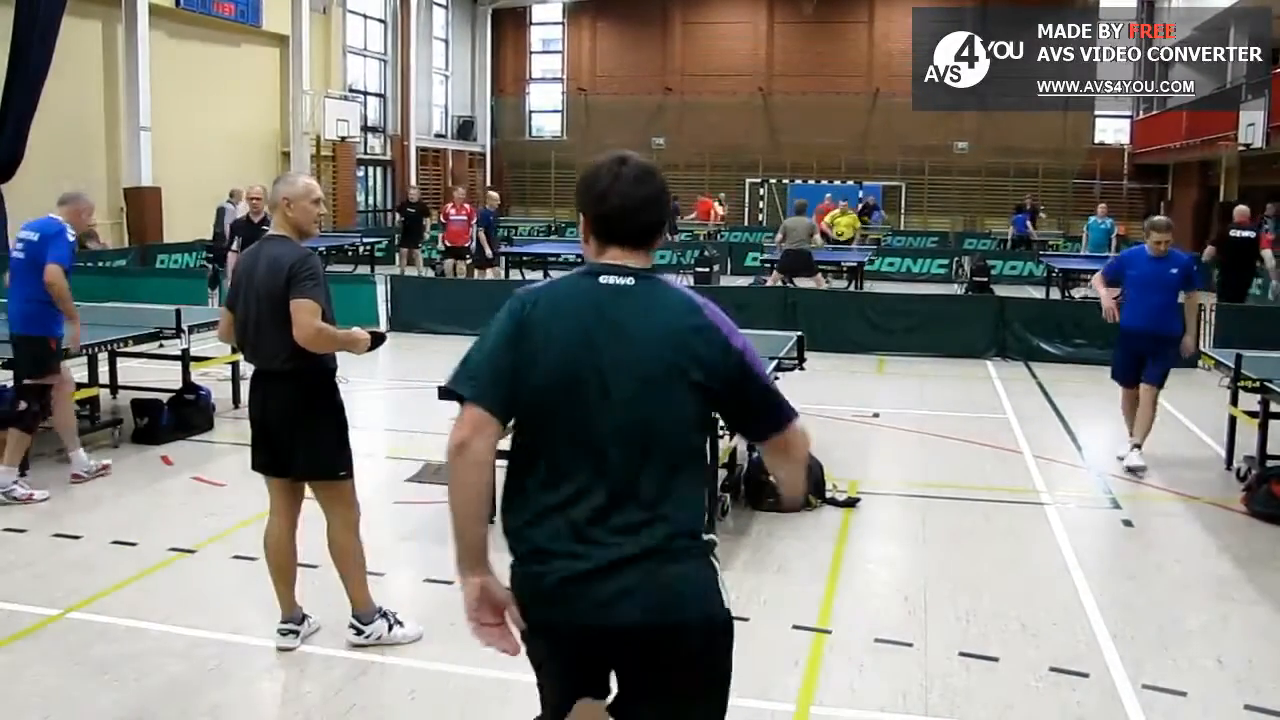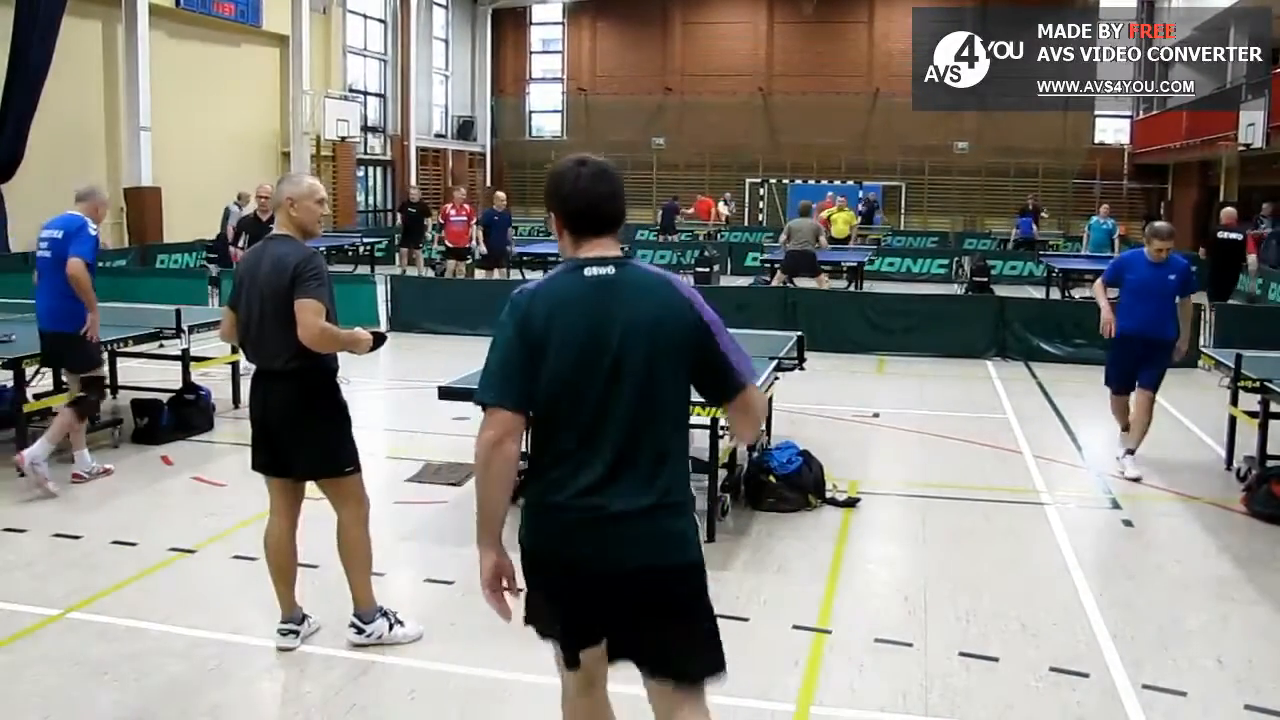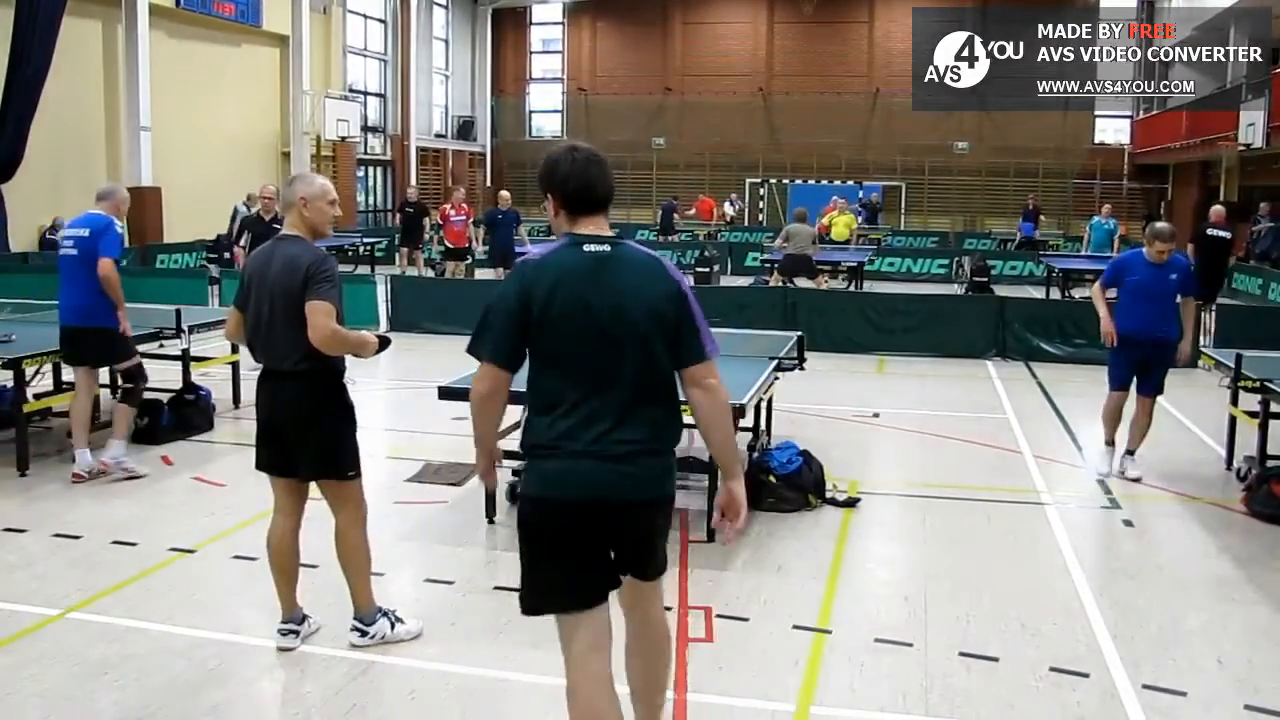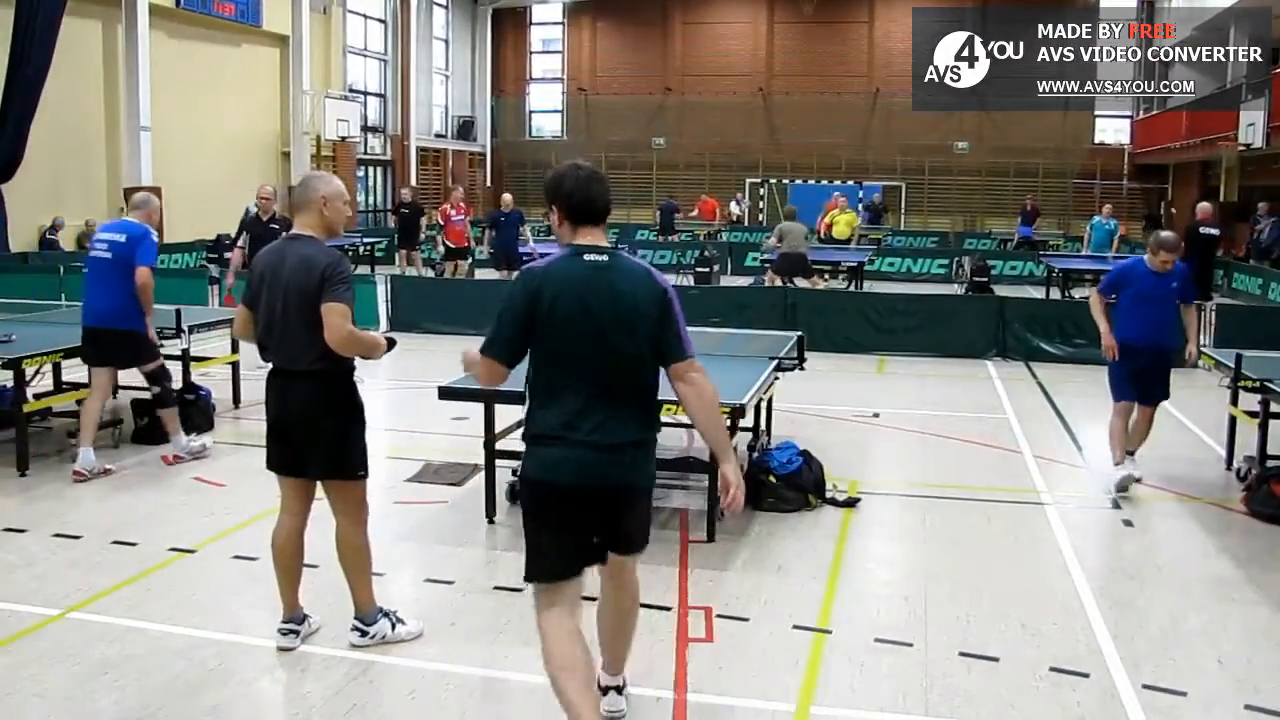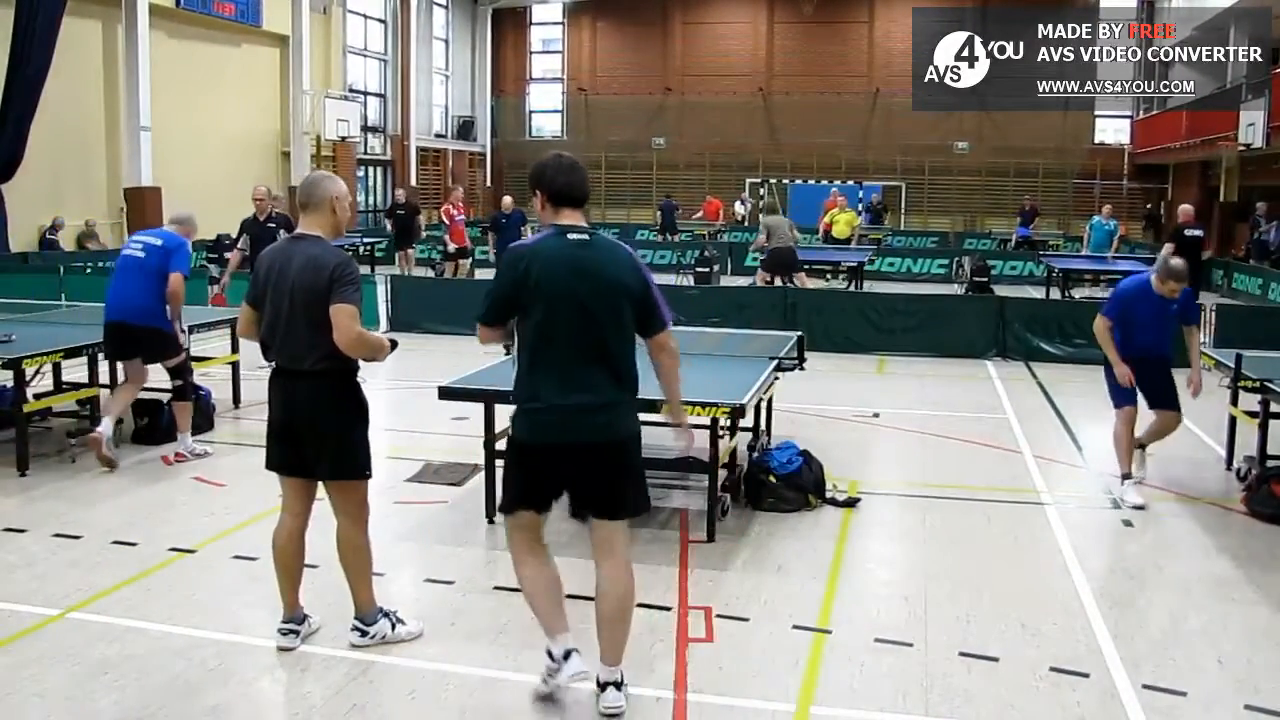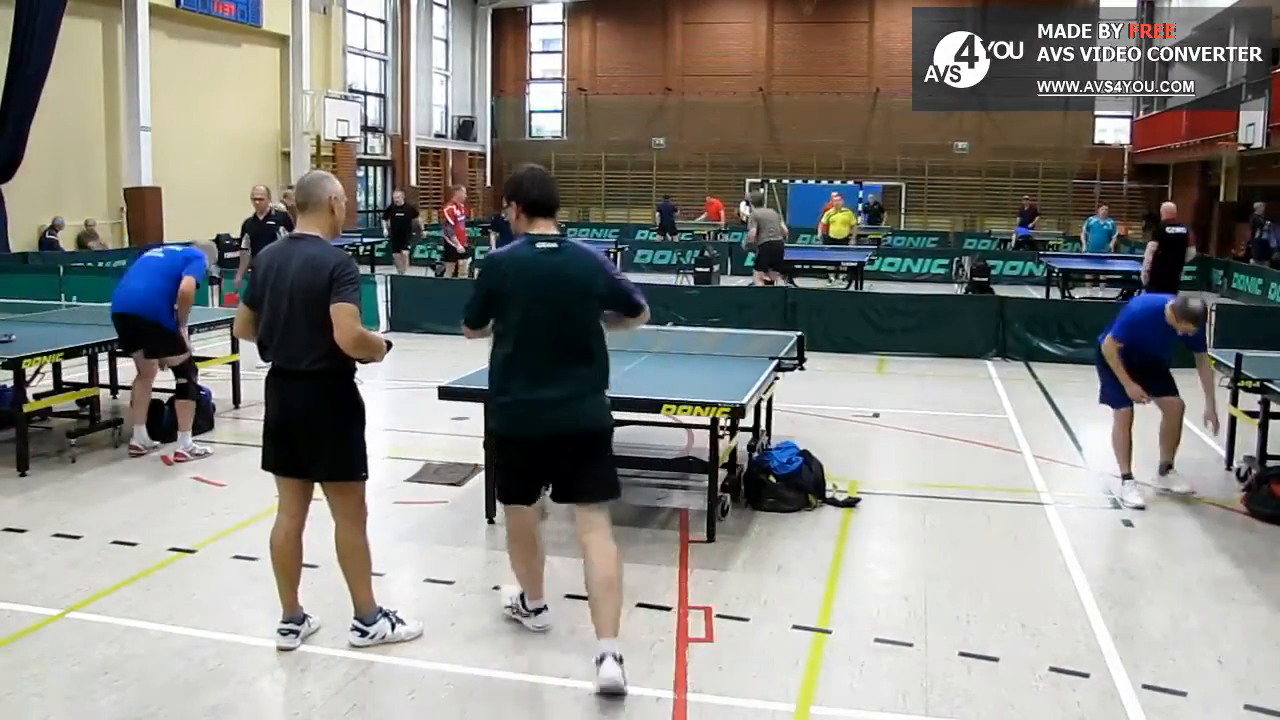
dt=0.2s
person 1, frame 1
left shoulder: (530, 310)
right shoulder: (702, 323)
left elbow: (469, 441)
right elbow: (788, 445)
left wrist: (473, 568)
right wrist: (794, 485)
left hip: (552, 584)
right hip: (672, 593)
person 1, frame 2
left shoulder: (531, 305)
right shoulder: (676, 298)
left elbow: (499, 436)
right elbow: (747, 409)
left wrist: (488, 543)
right wrist: (744, 434)
left hip: (560, 537)
right hip: (662, 535)
person 1, frame 3
left shoulder: (532, 274)
right shoulder: (660, 275)
left elbow: (489, 386)
right elbow: (703, 384)
left wrist: (485, 453)
right wrist: (732, 473)
left hip: (558, 481)
right hip: (644, 476)
left knee: (585, 645)
right knee: (645, 599)
person 1, frame 4
left shoulder: (536, 279)
right shoulder: (648, 282)
left elbow: (494, 373)
right elbow: (689, 378)
left wrist: (477, 362)
right wrist: (727, 459)
left hip: (554, 465)
right hip: (628, 462)
left knee: (556, 609)
right knee: (621, 572)
person 1, frame 5
left shoulder: (524, 255)
right shoulder: (622, 258)
left elbow: (489, 334)
right elbow: (663, 342)
right wrist: (675, 405)
left hip: (541, 425)
right hip: (612, 426)
left knee: (524, 533)
right knee: (612, 550)
left ankle: (561, 652)
person 1, frame 6
left shoulder: (500, 263)
right shoulder: (591, 260)
left elbow: (471, 329)
right elbow: (637, 315)
left hip: (515, 417)
right hip: (584, 414)
left knee: (519, 512)
right knee: (594, 527)
left ankle: (531, 602)
right ankle: (608, 656)
person 2, frame 1
left shoulder: (247, 260)
right shoulder: (301, 260)
left elbow: (227, 331)
right elbow: (309, 332)
right wrist: (352, 340)
left hip: (265, 392)
right hip: (306, 395)
left knee: (282, 510)
right knee: (342, 510)
left ankle: (290, 620)
right ankle: (366, 619)
person 2, frame 2
left shoulder: (249, 261)
right shoulder: (305, 260)
left elbow: (228, 331)
right elbow: (312, 333)
right wrist: (354, 340)
left hip: (266, 392)
right hip: (307, 394)
left knee: (282, 510)
right knee: (352, 505)
left ankle: (290, 620)
right ankle: (367, 618)
person 2, frame 3
left shoulder: (256, 260)
right shoulder: (316, 262)
left elbow: (234, 330)
right elbow: (324, 335)
right wrist: (362, 344)
left hip: (272, 391)
right hip: (314, 394)
left knee: (286, 510)
right knee: (349, 510)
left ankle: (290, 620)
right ankle: (368, 619)
person 2, frame 4
left shoulder: (265, 259)
right shoulder: (329, 262)
left elbow: (242, 329)
right elbow: (339, 337)
right wrist: (374, 345)
left hip: (282, 390)
right hip: (325, 394)
left knee: (292, 510)
right knee: (350, 512)
left ankle: (291, 620)
right ankle: (369, 620)
person 2, frame 5
left shoulder: (268, 258)
right shoulder: (337, 263)
left elbow: (245, 328)
right elbow: (348, 339)
right wrist: (380, 347)
left hip: (285, 390)
right hip: (330, 394)
left knee: (293, 509)
right knee: (352, 512)
left ankle: (291, 620)
right ankle: (368, 620)
person 2, frame 6
left shoulder: (267, 258)
right shoulder: (336, 262)
left elbow: (243, 328)
right elbow: (349, 337)
right wrist: (378, 348)
left hip: (281, 391)
right hip: (326, 394)
left knee: (290, 510)
right knee: (349, 512)
left ankle: (290, 620)
right ankle: (368, 620)
person 3, frame 1
left shoulder: (29, 228)
right shoulder: (62, 232)
right elbow: (52, 278)
right wrist: (73, 320)
right hip: (40, 327)
left knee: (63, 388)
right knee: (34, 400)
left ankle: (80, 464)
person 3, frame 2
left shoulder: (50, 227)
right shoulder: (85, 227)
left elbow: (39, 276)
right elbow: (75, 270)
right wrist: (94, 310)
left hip: (49, 321)
right hip: (73, 323)
left knee: (79, 388)
right knee: (93, 392)
left ankle: (83, 464)
right ankle: (35, 455)
person 3, frame 3
left shoulder: (71, 226)
right shoulder: (110, 225)
right elbow: (105, 270)
right wrist: (121, 309)
left hip: (70, 319)
right hip: (100, 319)
left knee: (85, 387)
right knee: (134, 378)
left ankle: (82, 462)
right ankle: (114, 455)
person 3, frame 4
left shoulder: (102, 231)
right shoulder: (145, 234)
right elbow: (142, 279)
right wrist: (149, 315)
left hip: (93, 320)
right hip: (127, 322)
left knee: (99, 388)
right knee: (160, 379)
left ankle: (85, 460)
right ankle: (181, 446)
person 3, frame 5
left shoulder: (136, 237)
right shoulder: (180, 244)
right elbow: (174, 286)
right wrist: (176, 321)
left hip: (114, 315)
right hip: (148, 317)
left knee: (135, 378)
right knee: (181, 374)
left ankle: (104, 430)
right ankle: (185, 446)
person 3, frame 6
left shoulder: (157, 253)
right shoulder: (199, 258)
right elbow: (186, 290)
left wrist: (159, 352)
right wrist: (182, 325)
left hip: (120, 308)
right hip: (152, 311)
left knee: (146, 371)
right knee: (186, 372)
left ankle: (139, 438)
right ankle: (185, 445)
person 4, frame 1
left shoulder: (1184, 262)
right shoulder: (1128, 258)
left elbow: (1191, 297)
right elbow: (1097, 278)
left wrist: (1190, 334)
right wrist: (1105, 294)
left hip: (1165, 339)
right hip: (1131, 334)
left knee: (1149, 393)
right knee: (1129, 391)
left ankle: (1135, 449)
right ankle: (1132, 439)
person 4, frame 2
left shoulder: (1181, 267)
right shoulder: (1125, 261)
left elbow: (1185, 302)
right elbow: (1099, 285)
left wrist: (1184, 338)
right wrist: (1106, 309)
left hip: (1160, 344)
right hip: (1124, 338)
left knee: (1145, 398)
right knee: (1118, 396)
left ankle: (1128, 455)
right ankle: (1126, 429)
person 4, frame 3
left shoulder: (1182, 267)
right shoulder: (1124, 262)
left elbow: (1188, 301)
right elbow: (1098, 288)
left wrist: (1187, 337)
right wrist: (1105, 317)
left hip: (1161, 345)
right hip: (1124, 340)
left knee: (1146, 403)
right knee: (1117, 396)
left ankle: (1129, 456)
right ankle: (1108, 446)
person 4, frame 4
left shoulder: (1182, 273)
right shoulder: (1124, 270)
left elbow: (1188, 307)
right elbow: (1096, 299)
left wrist: (1192, 341)
right wrist: (1105, 332)
left hip: (1160, 352)
right hip: (1123, 349)
left knee: (1146, 411)
right knee: (1123, 406)
left ankle: (1129, 457)
right ankle: (1119, 468)
person 4, frame 5
left shoulder: (1184, 295)
right shoulder: (1128, 290)
left elbow: (1191, 330)
right elbow: (1100, 325)
left wrist: (1195, 369)
right wrist: (1117, 364)
left hip: (1157, 360)
right hip: (1122, 358)
left knee: (1172, 417)
right knee: (1126, 413)
left ankle: (1138, 446)
right ankle: (1127, 481)
person 4, frame 6
left shoulder: (1192, 323)
right shoulder: (1140, 313)
left elbow: (1202, 360)
right elbow: (1109, 346)
left wrist: (1210, 405)
right wrist: (1129, 384)
left hip: (1150, 360)
right hip: (1114, 354)
left knee: (1175, 406)
right knee: (1124, 413)
left ankle: (1165, 471)
right ankle: (1127, 481)
